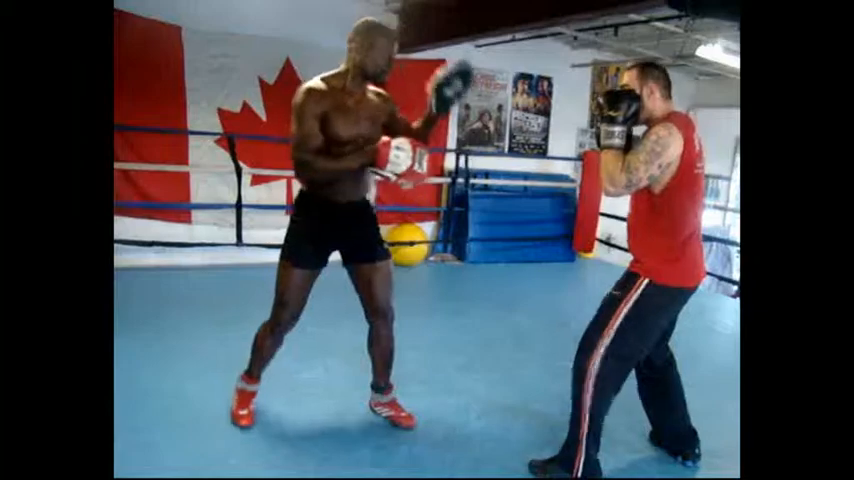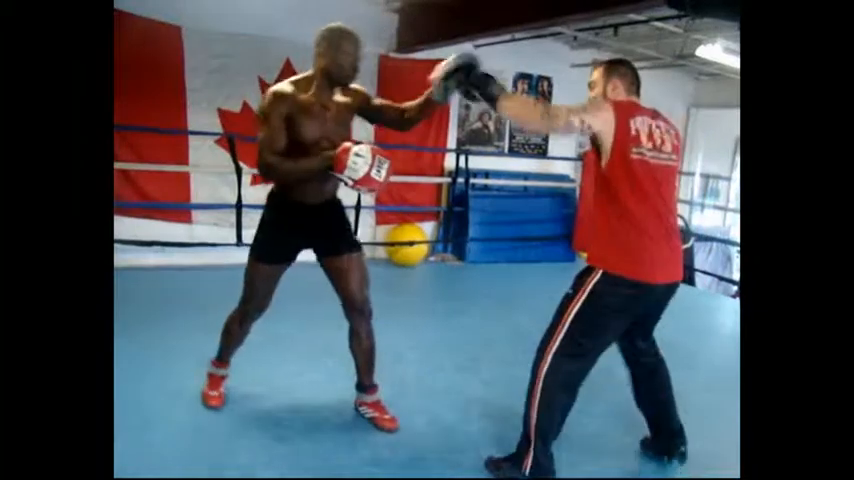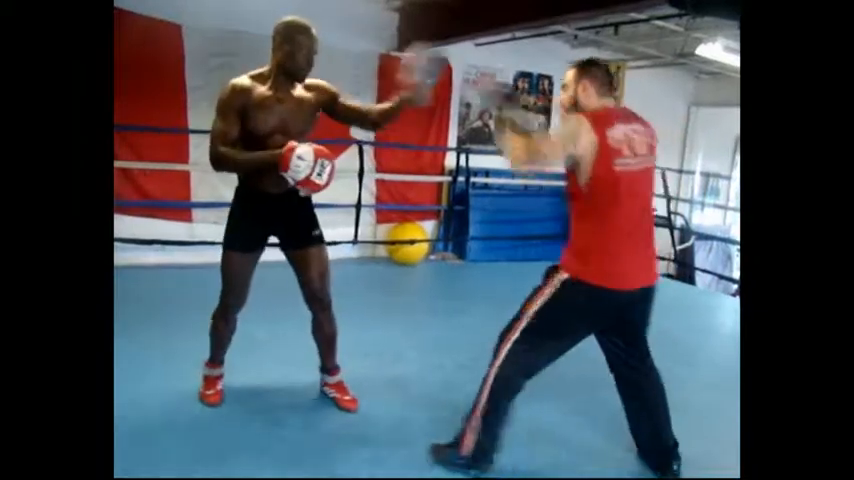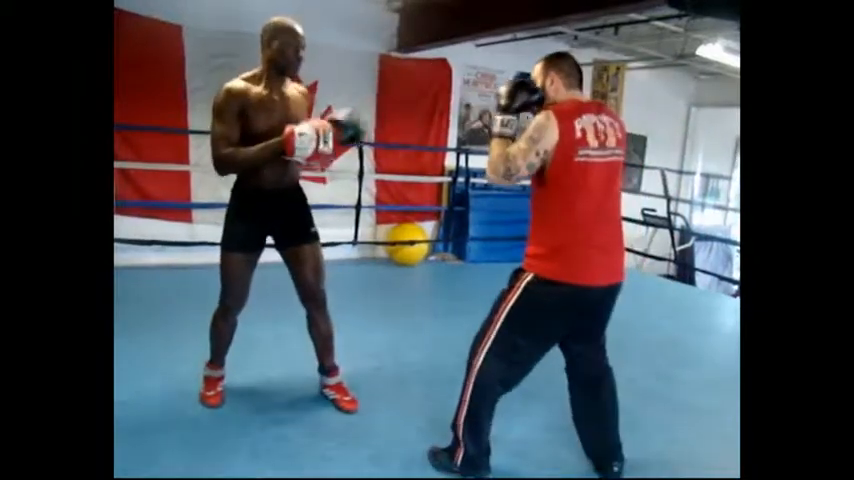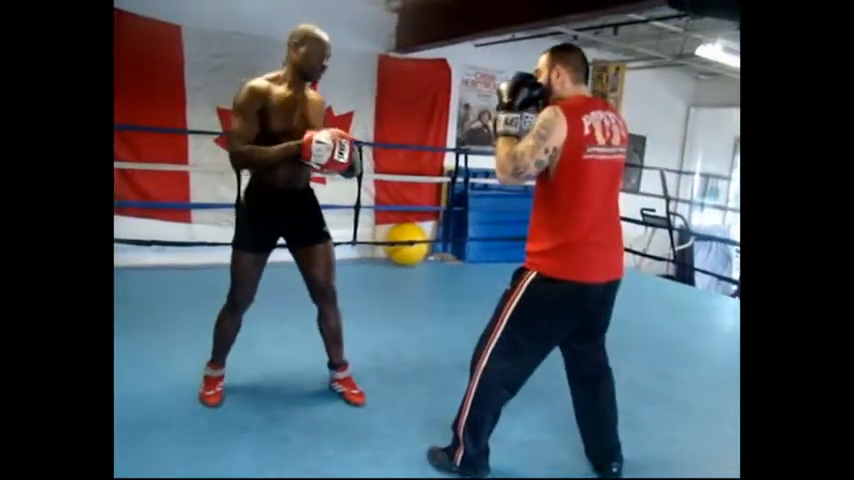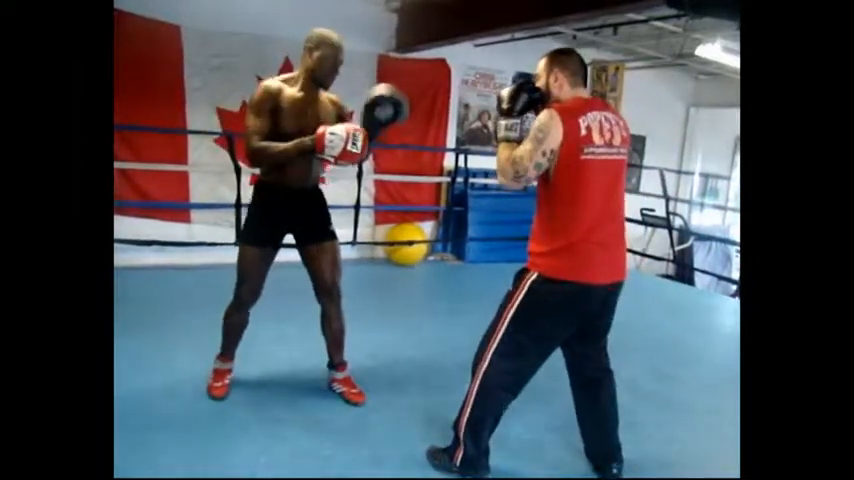
dt=0.4s
person 1, frame 1
left shoulder: (666, 134)
right shoulder: (680, 128)
left elbow: (615, 184)
right elbow: (639, 176)
left wrist: (612, 129)
right wrist: (619, 130)
left hip: (659, 272)
right hip: (680, 269)
left knee: (595, 358)
right knee: (651, 351)
right ankle: (681, 440)
person 1, frame 2
left shoulder: (606, 113)
right shoulder: (669, 129)
left elbow: (540, 117)
left wrist: (489, 88)
left hip: (619, 270)
right hip: (666, 270)
left knee: (558, 361)
right knee: (641, 349)
right ankle: (669, 441)
person 1, frame 3
left shoulder: (584, 125)
right shoulder: (643, 129)
left elbow: (526, 159)
left wrist: (508, 121)
left hip: (591, 275)
right hip: (640, 276)
left knee: (516, 351)
right knee: (634, 359)
person 1, frame 4
left shoulder: (552, 121)
right shoulder: (612, 123)
left elbow: (501, 173)
left wrist: (506, 116)
left hip: (555, 272)
right hip: (606, 273)
left knee: (491, 357)
right knee: (590, 363)
person 1, frame 5
left shoulder: (559, 116)
right shoulder: (614, 120)
left elbow: (510, 171)
left wrist: (509, 114)
left hip: (558, 271)
right hip: (605, 271)
left knee: (498, 360)
right knee: (590, 363)
person 1, frame 6
left shoulder: (555, 120)
right shoulder: (615, 121)
left elbow: (512, 176)
left wrist: (510, 120)
left hip: (560, 271)
right hip: (608, 272)
left knee: (499, 360)
right knee: (592, 363)
person 2, frame 1
left shoulder: (380, 101)
right shoulder: (315, 94)
left elbow: (411, 139)
right elbow: (305, 166)
left wrist: (436, 108)
right wrist: (369, 156)
left hip: (359, 215)
right hip: (315, 214)
left knee: (382, 315)
right knee: (284, 317)
left ankle: (383, 394)
right ankle: (248, 385)
person 2, frame 2
left shoulder: (352, 97)
right shoulder: (281, 98)
left elbow: (404, 118)
right elbow: (269, 167)
left wrist: (435, 94)
right wrist: (328, 160)
left hip: (329, 213)
right hip: (285, 214)
left knee: (360, 310)
right knee: (251, 308)
left ankle: (368, 395)
right ankle: (219, 368)
person 2, frame 3
left shoulder: (317, 93)
right shoulder: (240, 92)
left elbow: (371, 119)
right elbow: (217, 156)
left wrist: (407, 95)
right wrist: (270, 159)
left hip: (295, 204)
right hip: (250, 205)
left knee: (320, 298)
right knee: (231, 302)
left ankle: (331, 377)
right ankle: (213, 370)
person 2, frame 4
left shoulder: (300, 93)
right shoulder: (236, 94)
right elbow: (222, 161)
left wrist: (329, 139)
right wrist: (279, 144)
left hip: (291, 201)
right hip: (249, 204)
left knee: (315, 296)
right knee: (232, 302)
left ankle: (330, 377)
right ankle: (214, 372)
person 2, frame 5
left shoulder: (316, 99)
right shoulder: (257, 93)
right elbow: (239, 155)
left wrist: (338, 157)
right wrist: (297, 148)
left hip: (302, 202)
right hip: (261, 202)
left knee: (326, 293)
right knee: (239, 300)
left ankle: (339, 372)
right ankle: (214, 371)
person 2, frame 6
left shoulder: (332, 104)
right shoulder: (271, 92)
left elbow: (354, 154)
right elbow: (255, 152)
left wrist: (373, 126)
right wrist: (311, 142)
left hip: (310, 201)
right hip: (270, 200)
left knee: (331, 293)
right knee: (245, 295)
left ankle: (339, 372)
right ankle: (223, 365)
